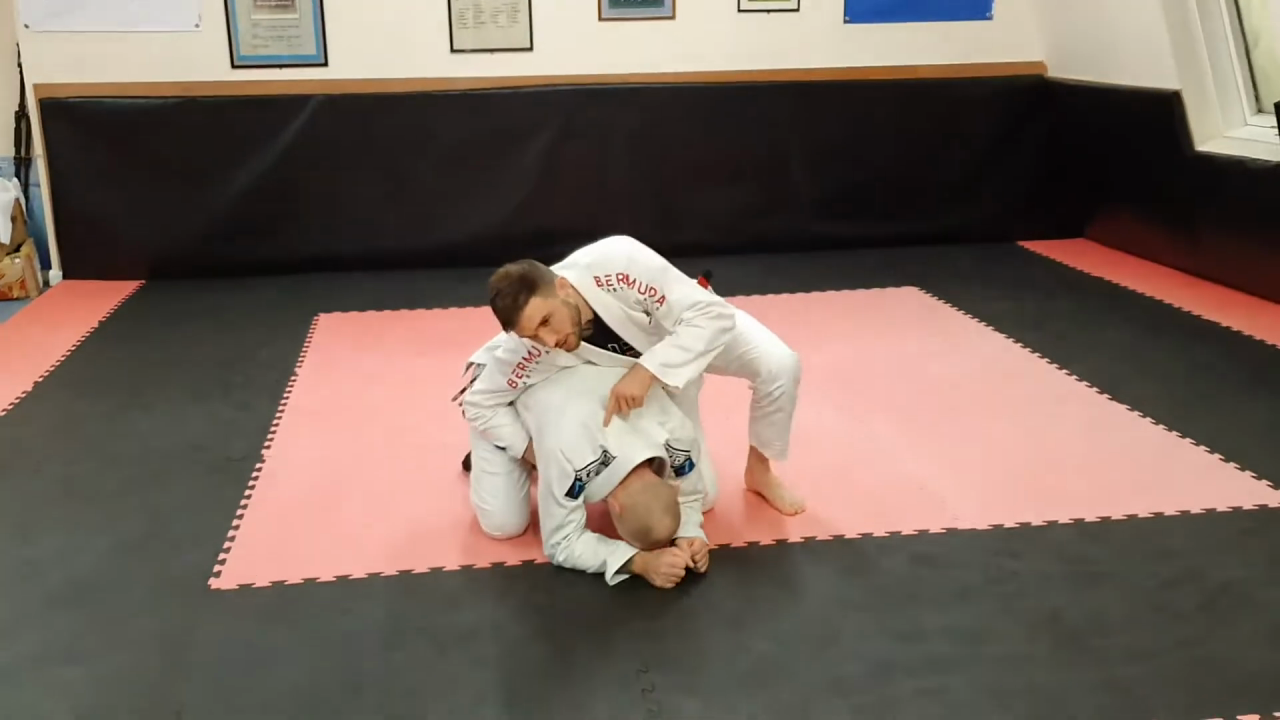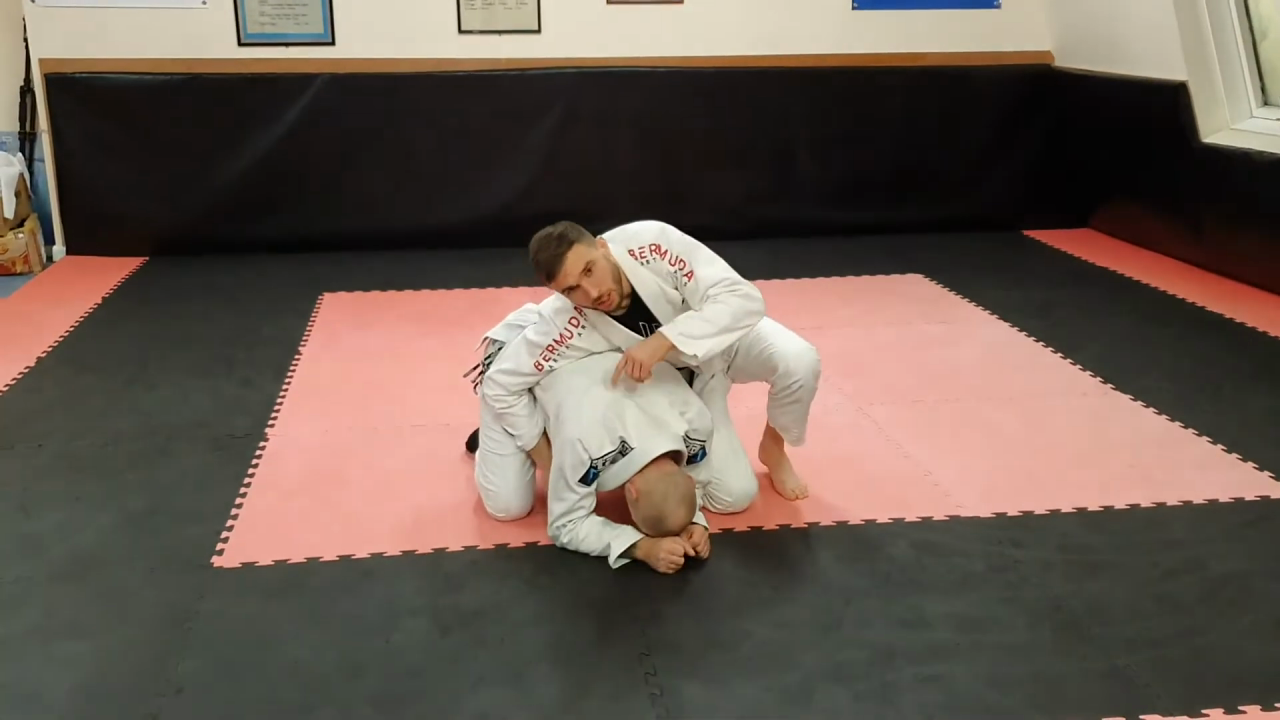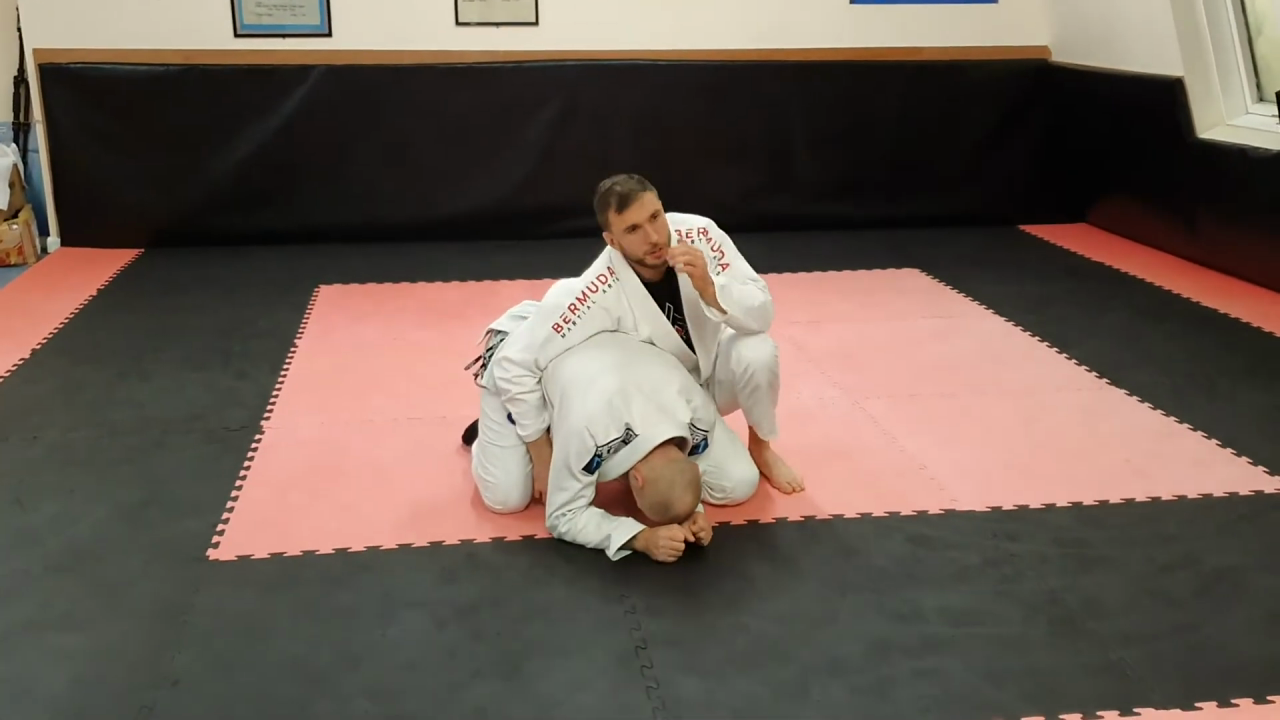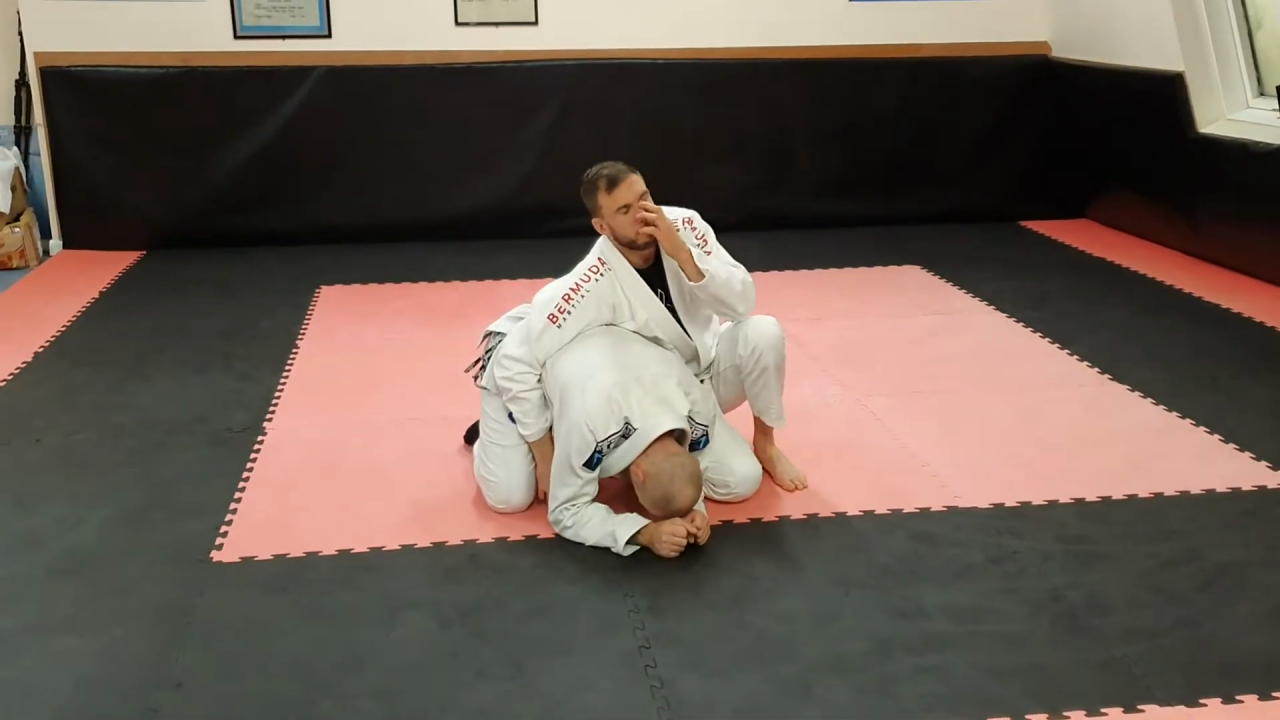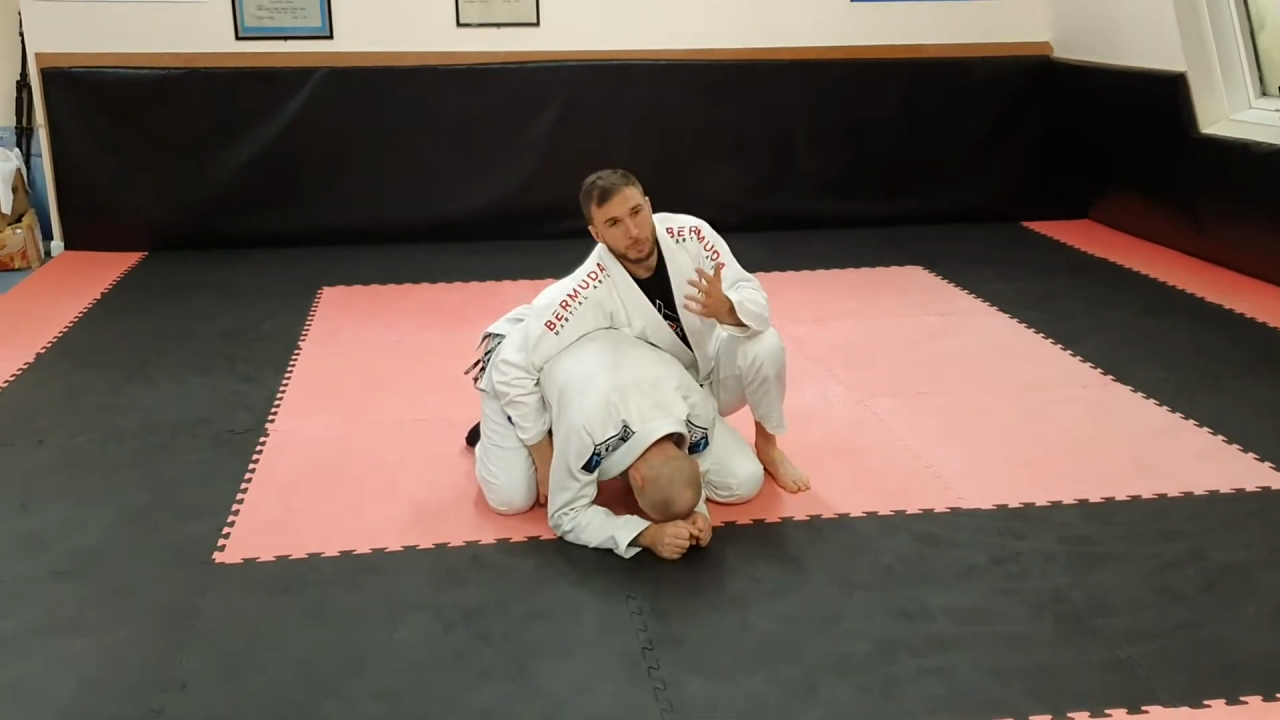
dt=0.4s
person 1, frame 1
left shoulder: (618, 262)
right shoulder: (528, 348)
left elbow: (712, 315)
right elbow: (479, 404)
left wrist: (647, 371)
right wrist: (541, 461)
left hip: (696, 330)
right hip: (629, 375)
left knee: (780, 366)
left ankle: (759, 471)
person 1, frame 2
left shoulder: (651, 243)
right shoulder: (566, 325)
left elbow: (743, 300)
right elbow: (499, 386)
left wrist: (662, 340)
left hip: (724, 332)
left knee: (799, 363)
right knee: (730, 495)
left ankle: (773, 449)
person 1, frame 3
left shoulder: (698, 234)
right shoulder: (596, 293)
left elbow: (761, 310)
right elbow: (513, 366)
left wrist: (707, 287)
right wrist: (543, 457)
left hip: (713, 364)
left knee: (758, 353)
left ankle: (760, 447)
person 1, frame 4
left shoulder: (685, 225)
right shoulder: (591, 285)
left elbow: (741, 303)
right elbow: (513, 365)
left wrist: (682, 253)
right wrist: (546, 455)
left hip: (711, 365)
left knee: (763, 332)
right knee: (735, 482)
left ankle: (765, 443)
person 1, frame 5
left shoulder: (690, 234)
right shoulder: (588, 292)
left elbow: (756, 302)
right elbow: (511, 369)
left wrist: (727, 310)
right wrist: (545, 461)
left hip: (711, 368)
left knee: (763, 345)
left ankle: (767, 445)
person 2, frame 1
left shoulder: (679, 433)
right shoulder: (566, 451)
left elbow: (687, 494)
right elbow: (561, 543)
left wrist: (689, 537)
right wrist: (641, 562)
person 2, frame 2
left shoulder: (695, 421)
right shoulder: (584, 438)
left elbow: (694, 480)
right elbow: (566, 526)
left wrist: (694, 525)
right wrist: (642, 548)
right knee: (507, 505)
person 2, frame 3
left shoulder: (699, 416)
right shoulder: (587, 428)
left elbow: (679, 470)
right elbow: (563, 517)
left wrist: (691, 516)
right wrist: (642, 538)
right knee: (504, 498)
right ankle: (488, 434)
person 2, frame 4
left shoulder: (698, 406)
right shoulder: (587, 422)
left elbow: (678, 468)
right elbow: (566, 512)
left wrist: (693, 509)
right wrist: (645, 533)
right knee: (508, 497)
right ankle: (488, 431)
person 2, frame 5
left shoulder: (698, 408)
right shoulder: (585, 425)
left elbow: (685, 470)
right elbow: (566, 516)
left wrist: (696, 512)
right wrist: (647, 535)
right knee: (511, 499)
right ankle: (493, 433)
